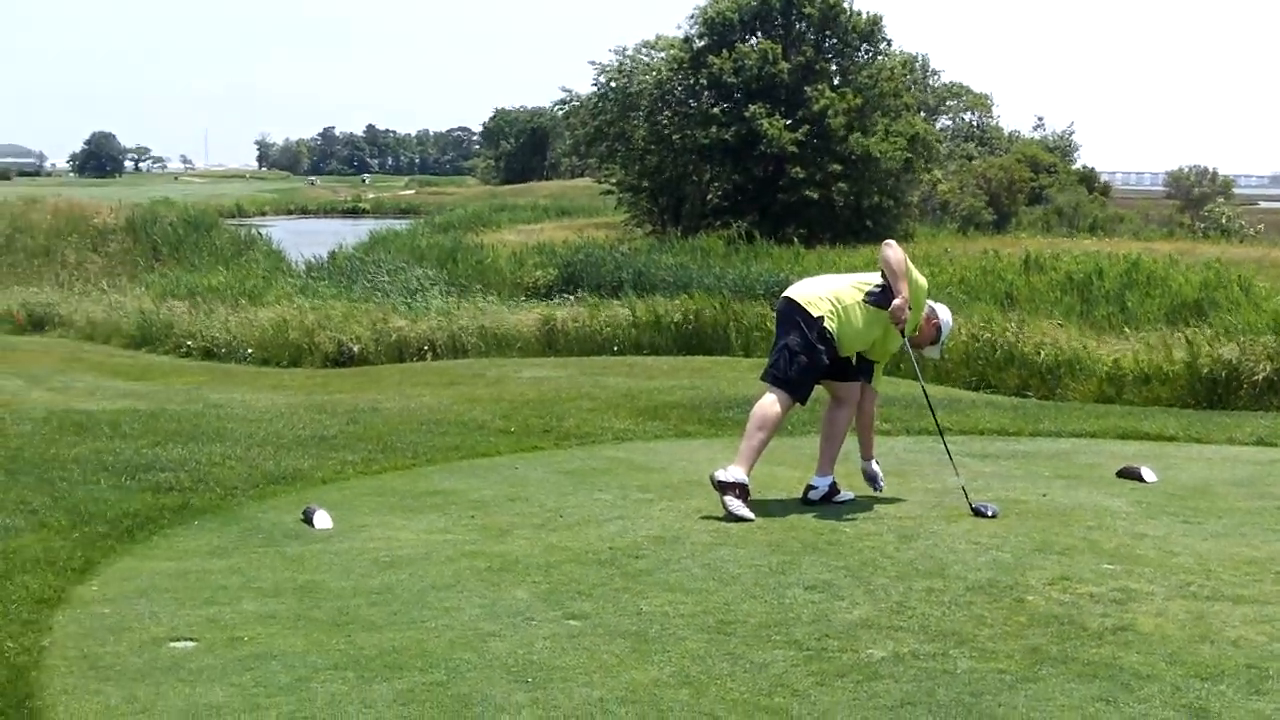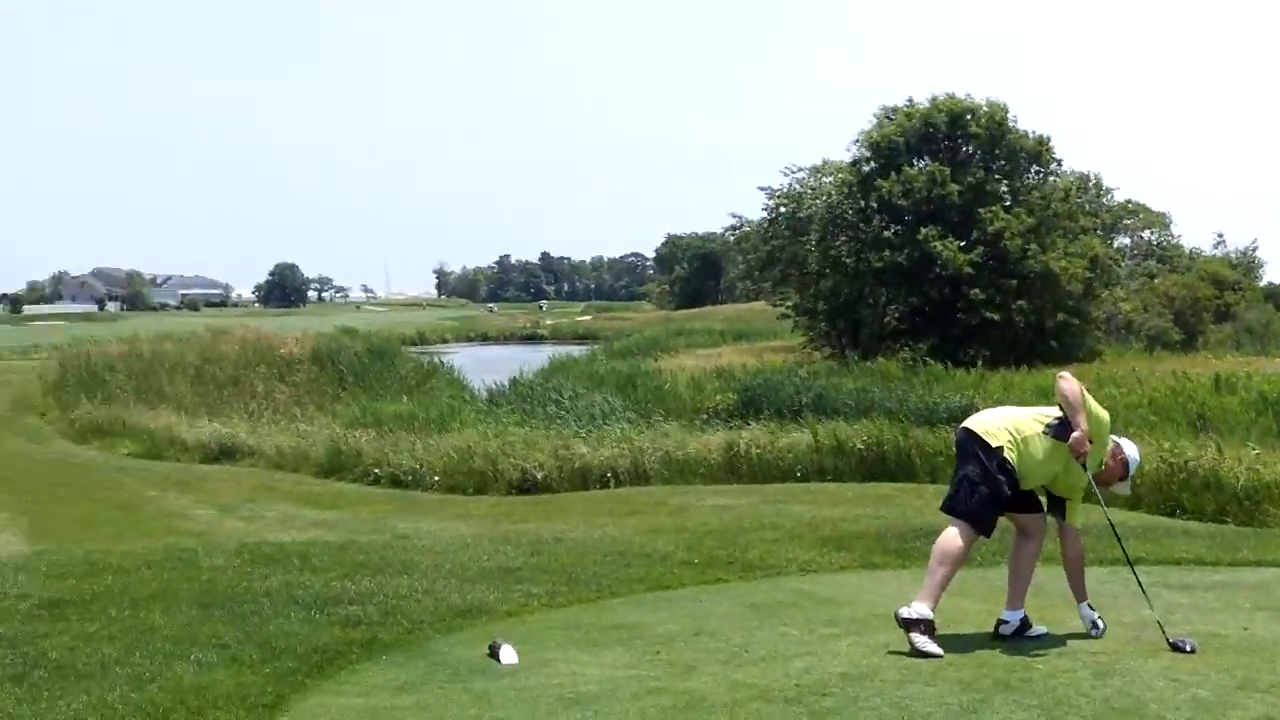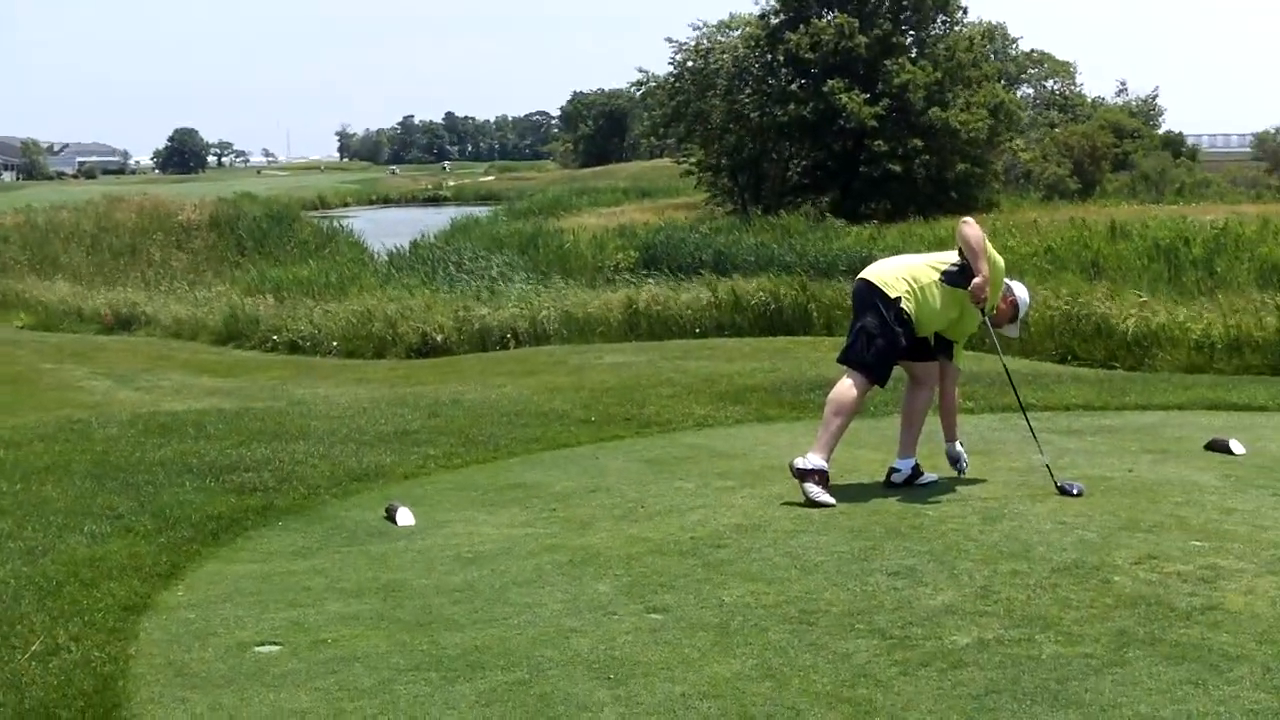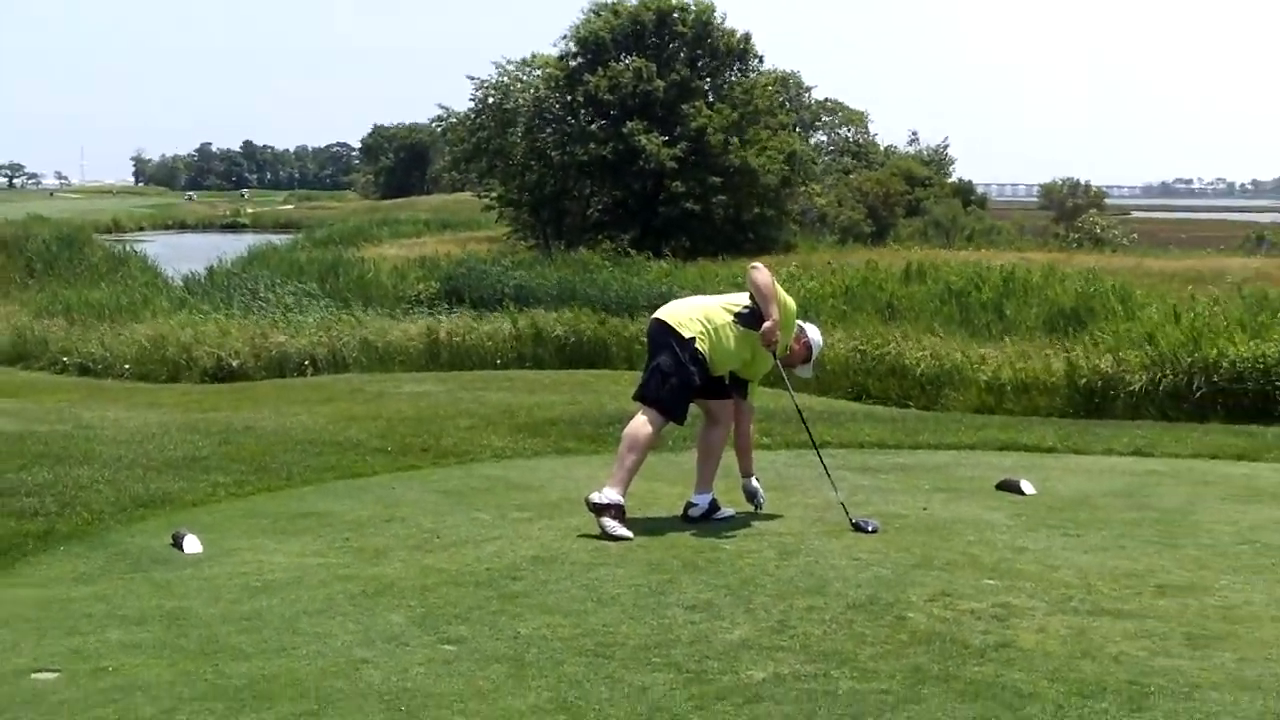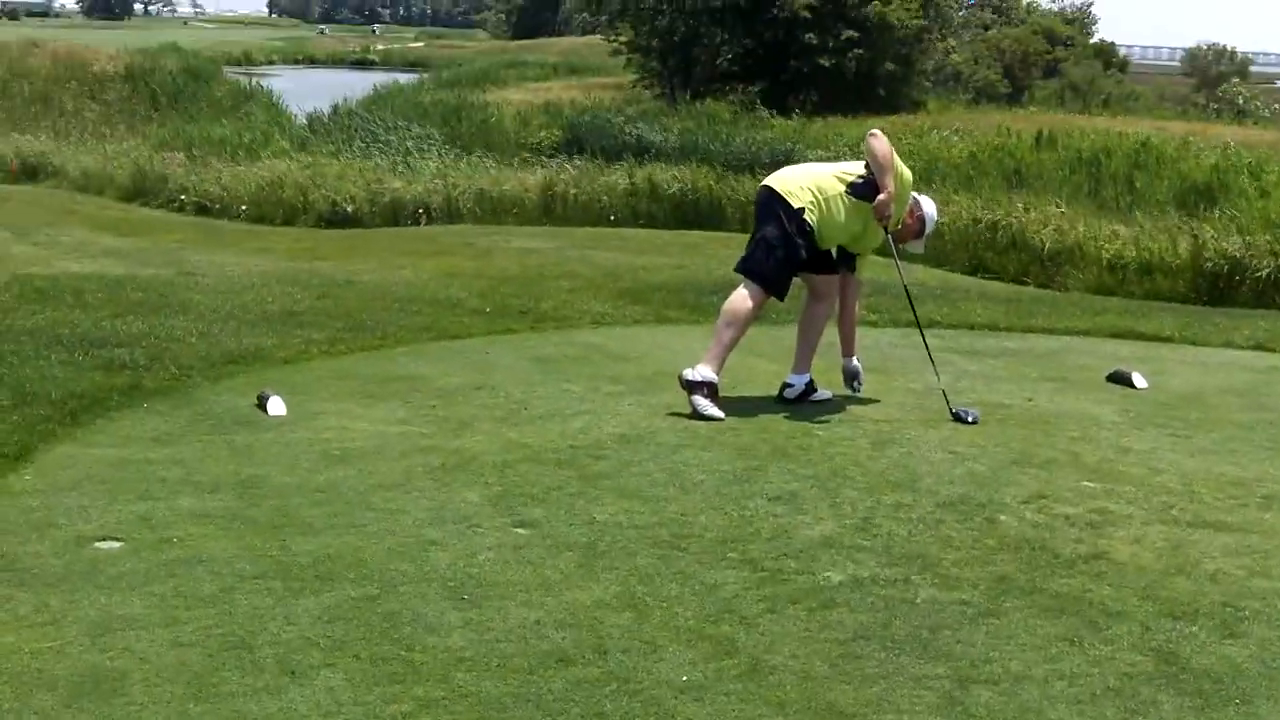
dt=1s
person 1, frame 1
left shoulder: (883, 344)
right shoulder: (917, 290)
left elbow: (865, 403)
right elbow: (889, 247)
left wrist: (868, 461)
right wrist: (902, 297)
right hip: (810, 308)
left knee: (848, 394)
right knee: (783, 394)
left ankle: (820, 485)
right ankle: (734, 479)
person 1, frame 2
left shoulder: (1073, 481)
right shoulder: (1100, 424)
left elbow: (1071, 545)
right elbow: (1064, 379)
left wrist: (1084, 606)
right wrist: (1081, 431)
right hip: (990, 439)
left knee: (1034, 526)
right knee: (966, 527)
left ankle: (1011, 619)
right ankle: (918, 615)
person 1, frame 3
left shoulder: (964, 321)
right shoulder: (995, 270)
left elbow: (947, 384)
right elbow: (966, 224)
left wrist: (952, 443)
right wrist: (981, 276)
right hip: (887, 289)
left knee: (926, 375)
right knee: (861, 378)
left ankle: (904, 467)
right ankle: (813, 464)
person 1, frame 4
left shoulder: (758, 361)
right shoulder: (787, 311)
left elbow: (742, 424)
right elbow: (756, 269)
left wrist: (748, 478)
right wrist: (772, 320)
right hip: (682, 329)
left knee: (723, 413)
right knee: (656, 415)
left ankle: (701, 502)
right ankle: (609, 500)
person 1, frame 5
left shoulder: (867, 235)
right shoulder: (903, 183)
left elbow: (847, 301)
right elbow: (875, 137)
left wrist: (849, 359)
right wrist: (887, 192)
right hip: (791, 198)
left knee: (826, 290)
right knee: (757, 289)
left ankle: (798, 383)
right ankle: (703, 377)
